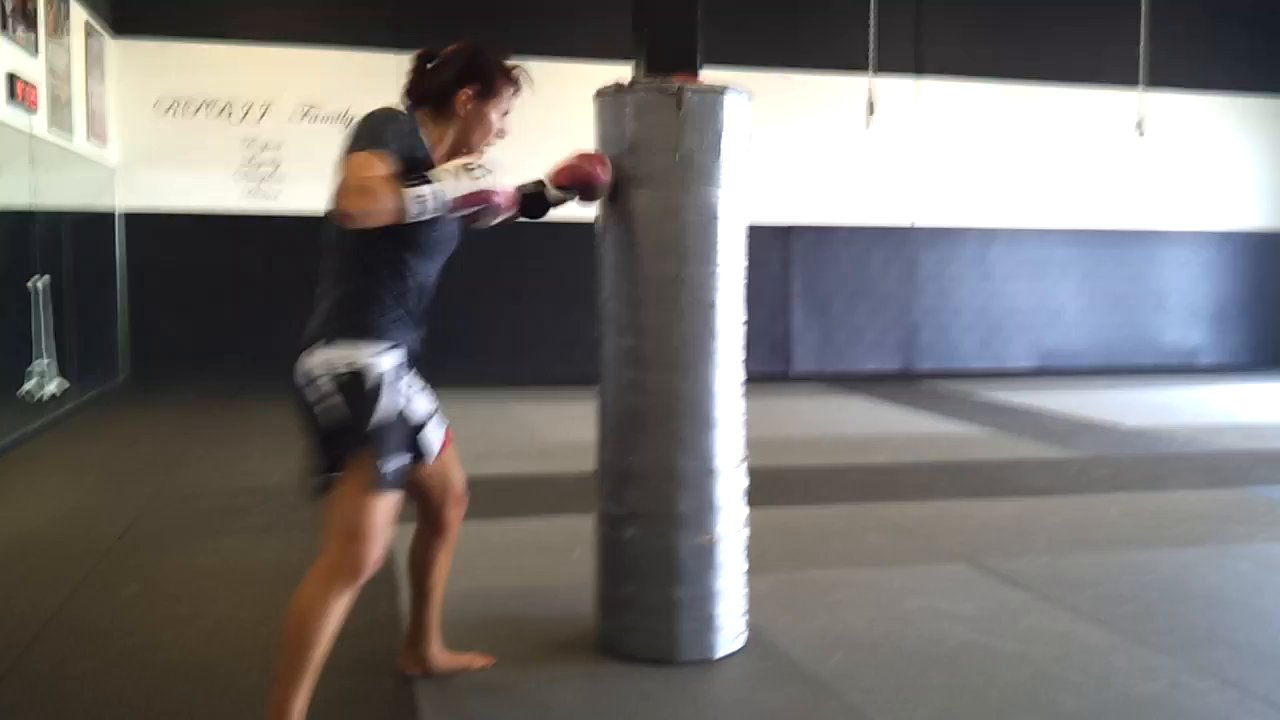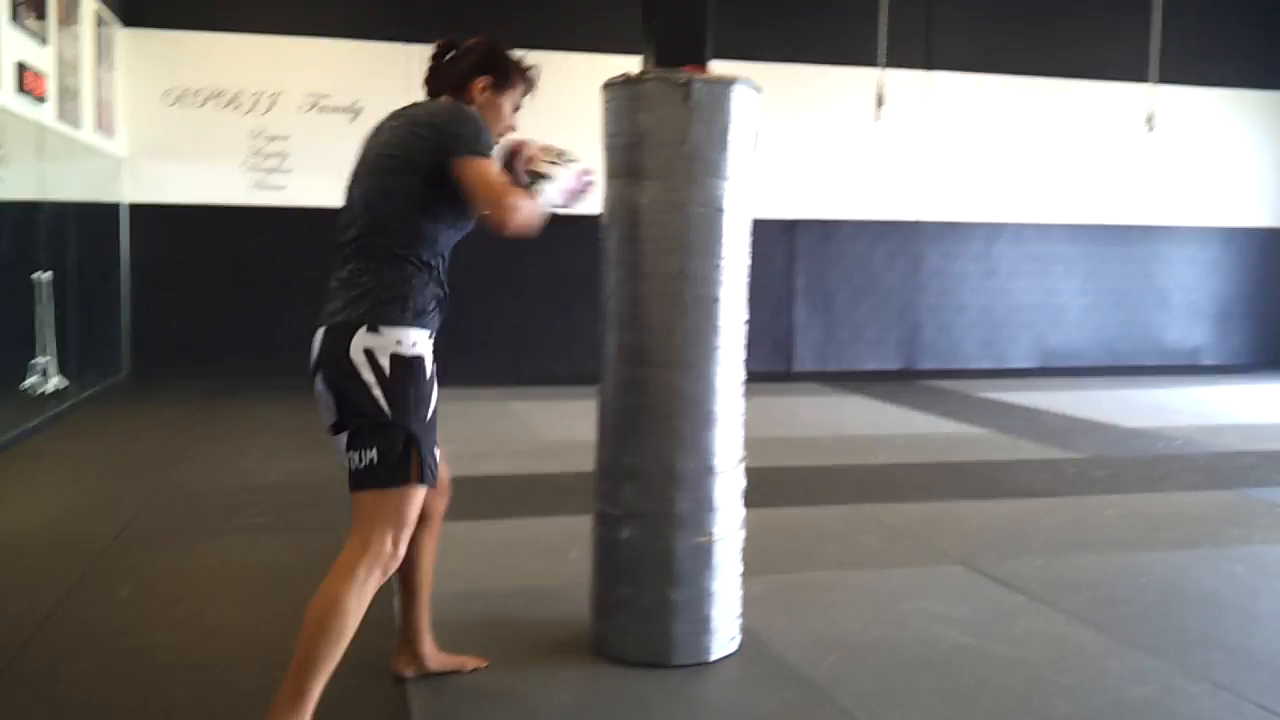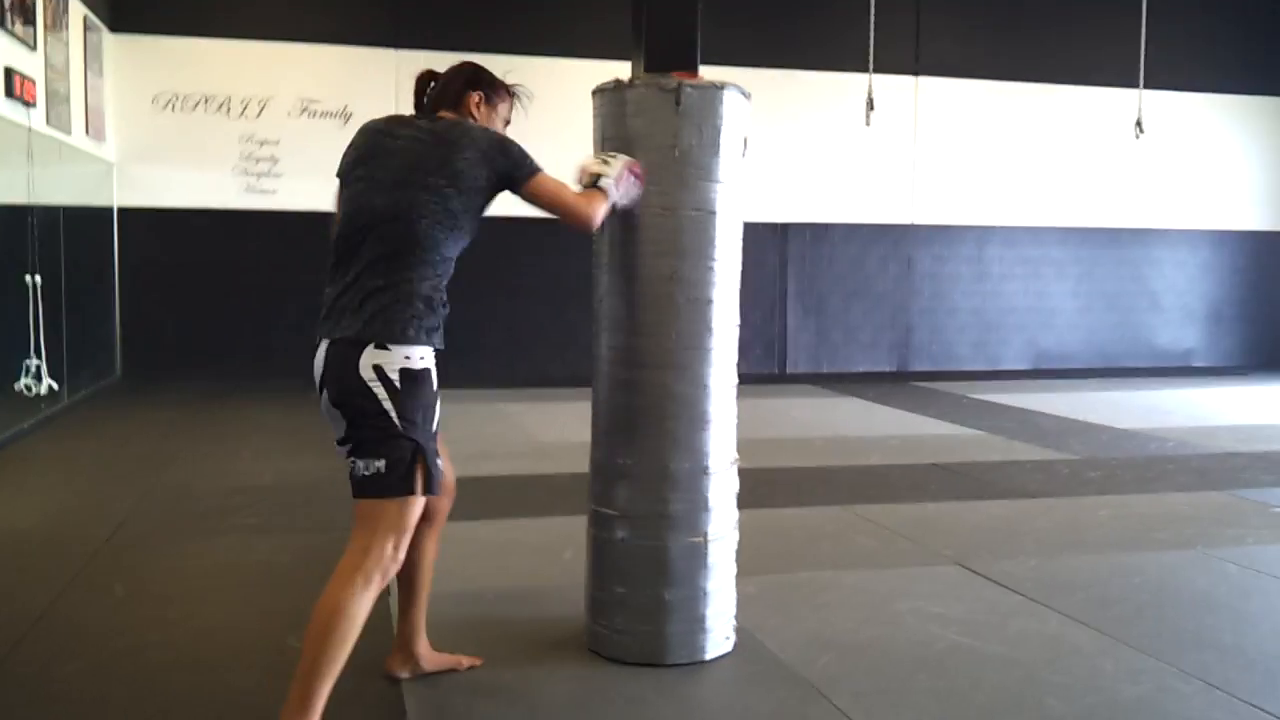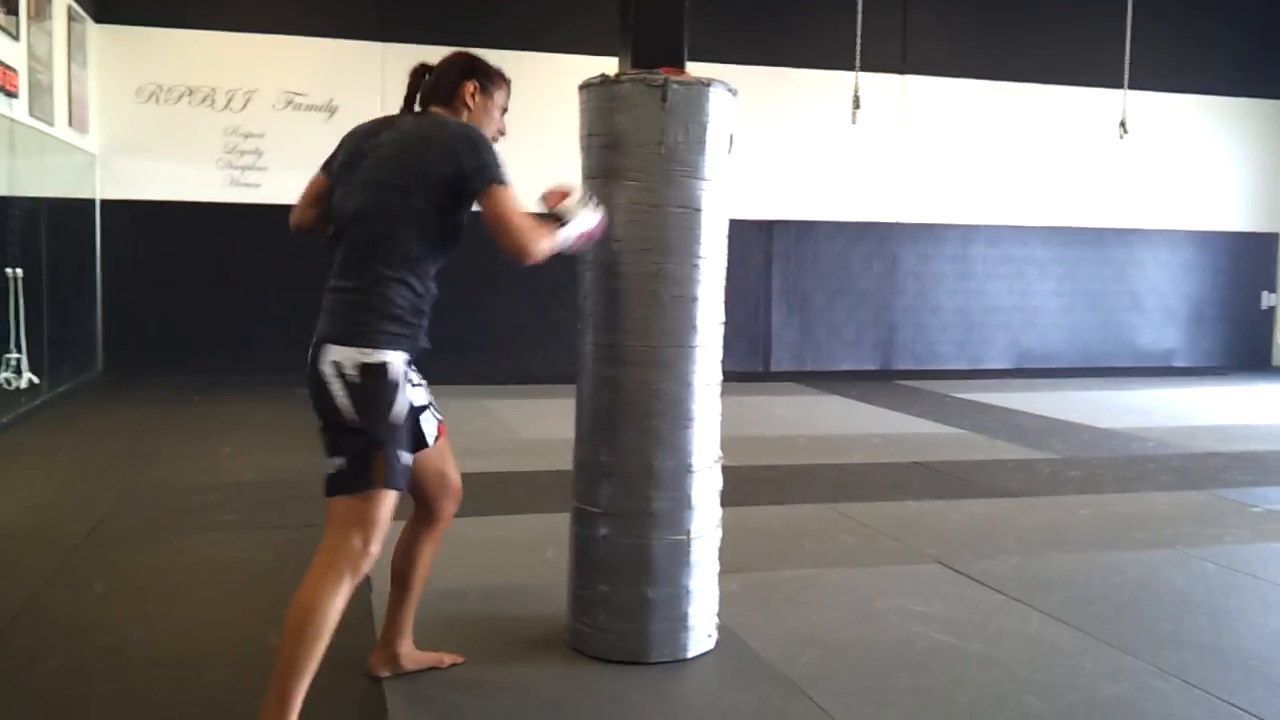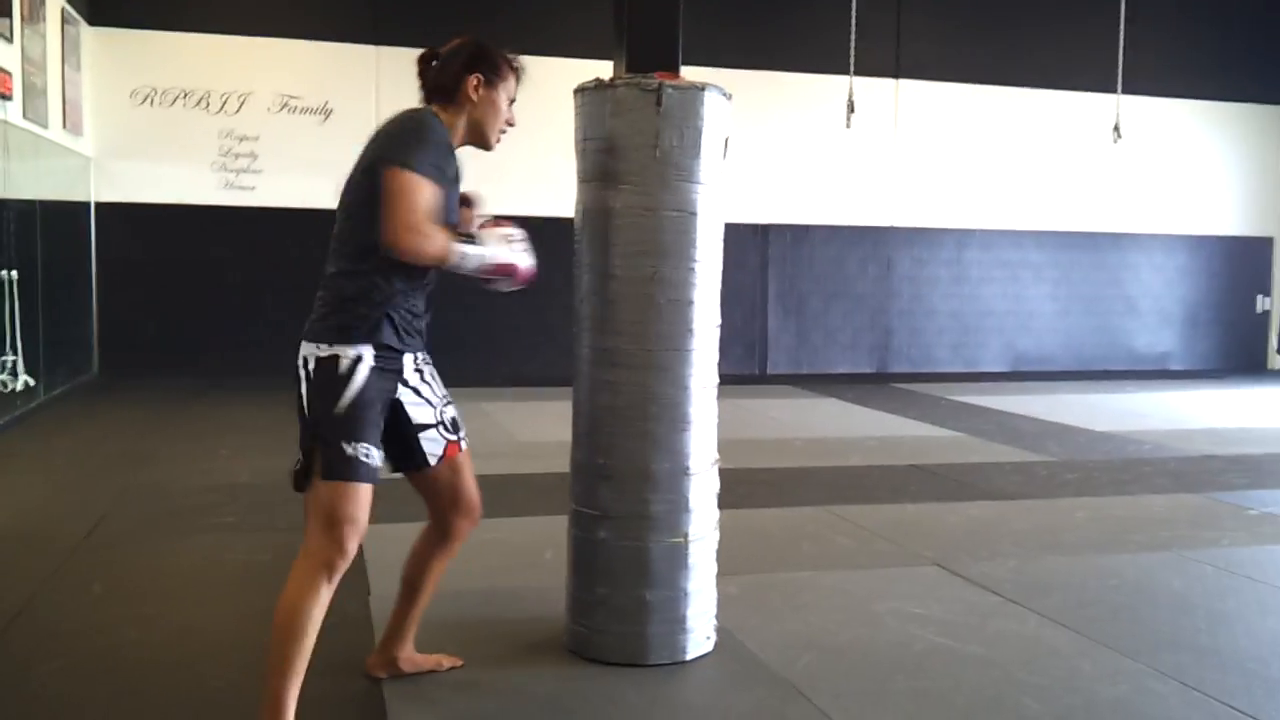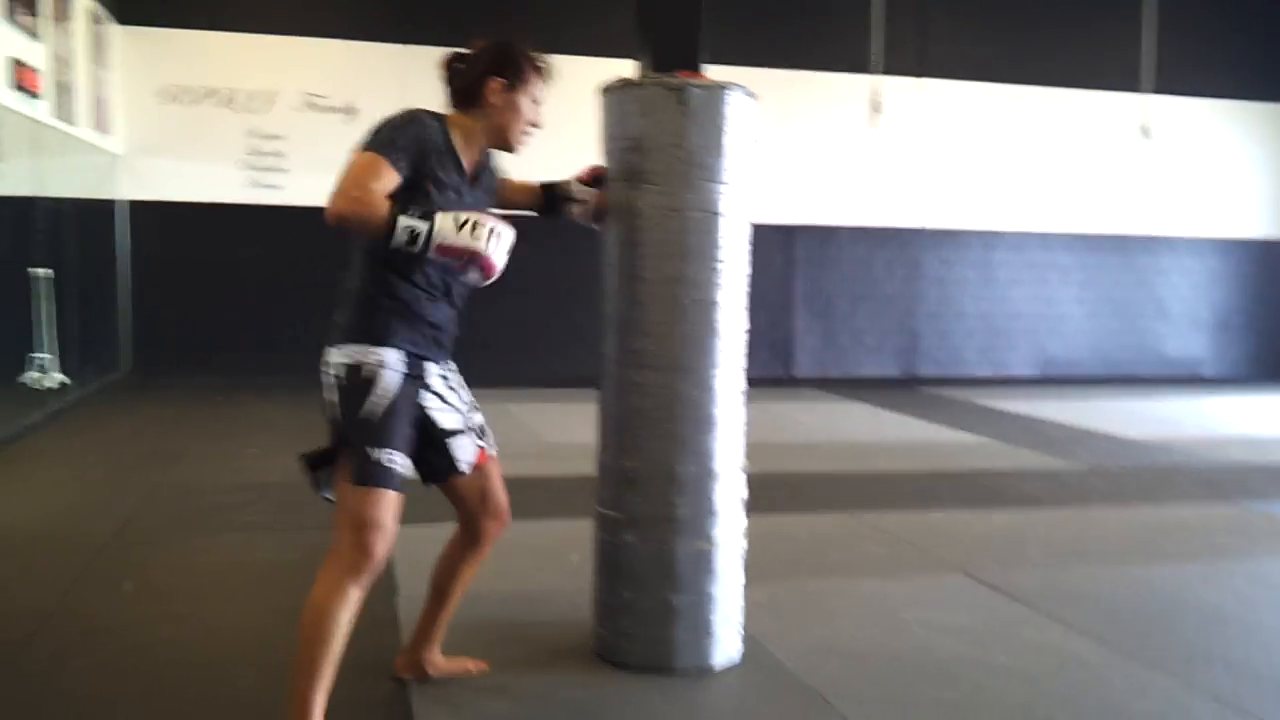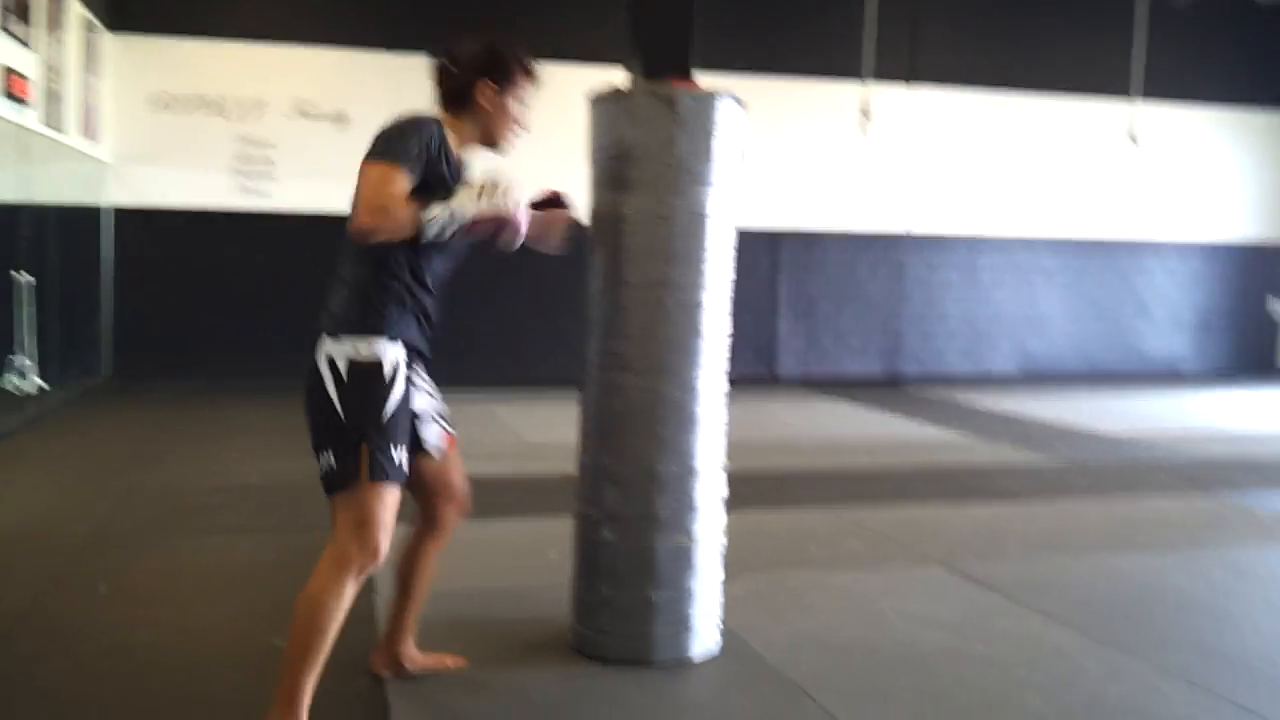
dt=0.1s
person 1, frame 1
left shoulder: (441, 152)
right shoulder: (384, 129)
left elbow: (497, 203)
right elbow: (356, 210)
left wrist: (546, 190)
right wrist: (449, 191)
left hip: (388, 365)
right hip: (351, 363)
left knee: (446, 499)
right knee: (355, 551)
left ankle: (425, 648)
person 1, frame 2
left shoulder: (411, 125)
right shoulder: (459, 124)
right elbow: (512, 219)
left wrist: (511, 176)
right wrist: (557, 186)
left hip: (377, 343)
right hip: (384, 341)
left knee: (430, 495)
right knee: (379, 546)
left ankle: (416, 648)
person 1, frame 3
left shoulder: (371, 136)
right shoulder: (486, 146)
right elbow: (585, 214)
right wrist: (613, 185)
left hip: (342, 350)
right hip: (393, 355)
left knee: (435, 495)
right knee: (378, 551)
left ankle: (410, 648)
person 1, frame 4
left shoulder: (366, 137)
right shoulder: (465, 143)
left elbow: (304, 219)
right elbow: (526, 247)
right wrist: (572, 221)
left hip: (367, 352)
right hip: (370, 354)
left knee: (440, 496)
right knee: (351, 550)
left ankle: (394, 647)
person 1, frame 5
left shoulder: (435, 149)
right shoulder: (418, 132)
right elbow: (414, 242)
left wrist: (458, 229)
right wrist: (483, 256)
left hip: (402, 359)
right hip: (346, 357)
left knee: (459, 510)
right knee: (331, 550)
left ankle: (394, 650)
person 1, frame 6
left shoulder: (476, 161)
right shoulder: (415, 132)
left elbow: (510, 194)
right elbow: (346, 205)
left wrist: (563, 196)
right wrist: (435, 230)
left hip: (429, 366)
right hip: (374, 360)
left knee: (488, 516)
right knee: (360, 553)
left ankle: (421, 653)
person 1, frame 7
left shoulder: (450, 158)
right shoulder: (416, 135)
right elbow: (370, 222)
left wrist: (524, 219)
right wrist: (467, 211)
left hip: (397, 354)
right hip: (360, 351)
left knee: (448, 498)
right knee: (362, 546)
left ankle: (398, 647)
